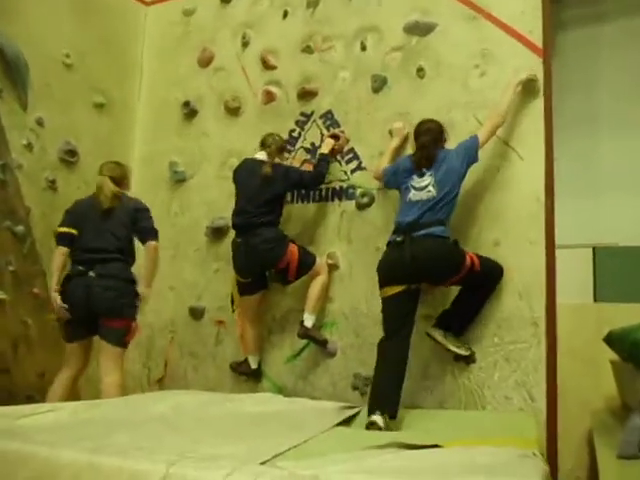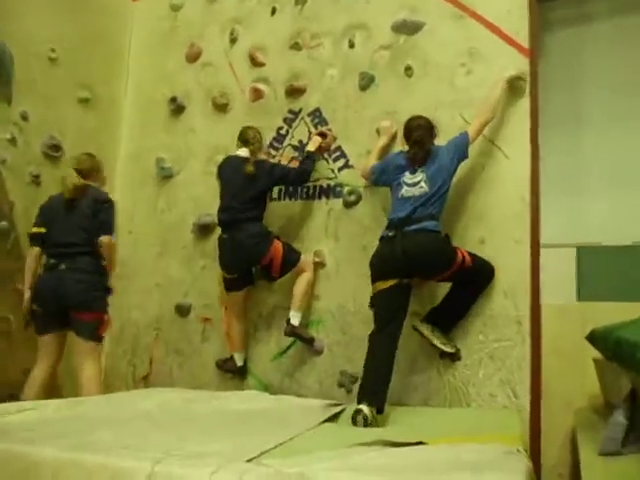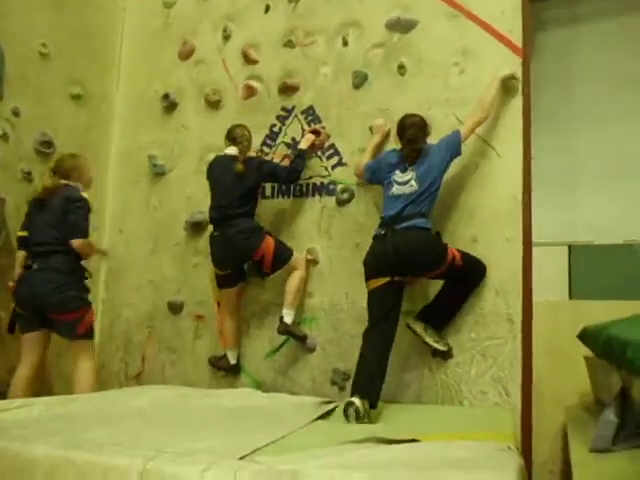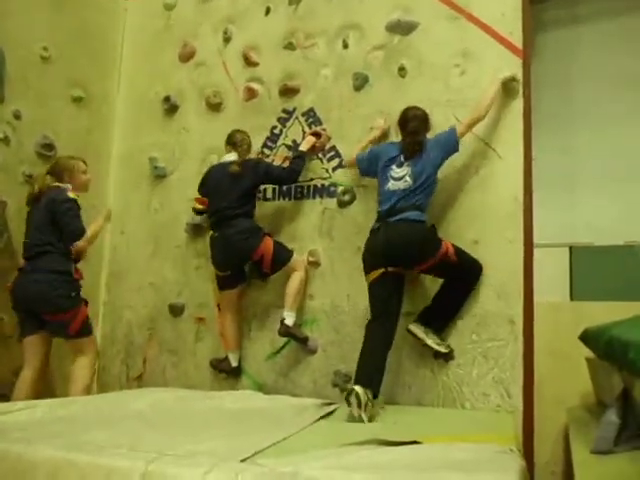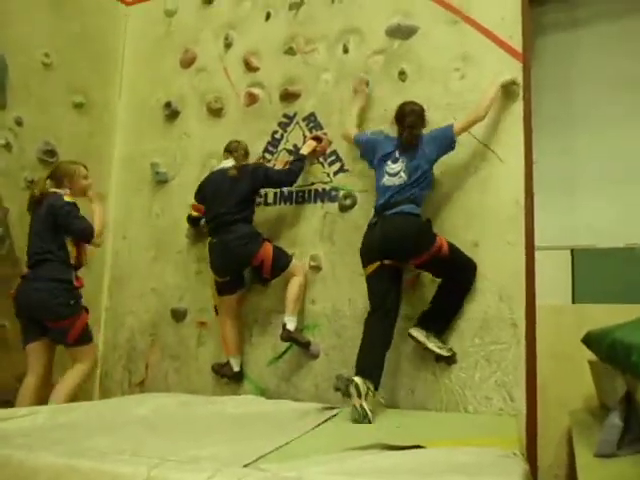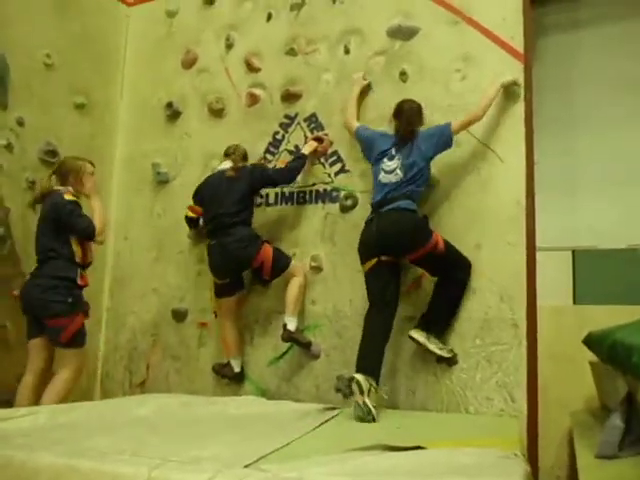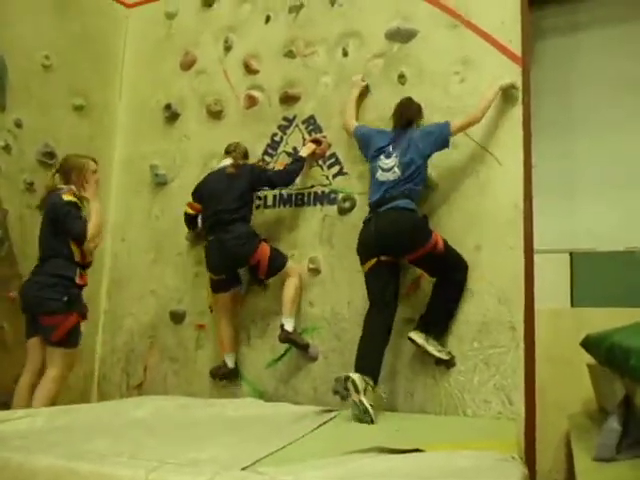
dt=0.2s
person 1, frame 1
left shoulder: (405, 166)
right shoulder: (456, 158)
left elbow: (378, 173)
right elbow: (495, 122)
left wrist: (396, 141)
right wrist: (516, 86)
left hip: (394, 257)
right hip: (433, 251)
left knee: (394, 338)
right knee: (491, 272)
left ankle: (379, 412)
right ankle: (447, 329)
person 1, frame 2
left shoulder: (395, 162)
right shoulder: (447, 155)
left elbow: (367, 172)
right elbow: (484, 119)
left wrist: (383, 140)
right wrist: (504, 83)
left hip: (387, 251)
right hip: (425, 246)
left knee: (384, 331)
right knee: (481, 272)
left ankle: (368, 404)
right ankle: (435, 324)
person 1, frame 3
left shoulder: (387, 160)
right shoulder: (438, 153)
left elbow: (360, 171)
right elbow: (479, 118)
left wrist: (377, 138)
right wrist: (499, 82)
left hip: (381, 249)
right hip: (417, 242)
left knee: (379, 328)
right knee: (474, 271)
left ankle: (361, 398)
right ankle: (428, 322)
person 1, frame 4
left shoulder: (383, 151)
right shoulder: (435, 147)
left elbow: (351, 162)
right elbow: (478, 116)
left wrist: (375, 140)
right wrist: (499, 83)
left hip: (378, 242)
right hip: (412, 235)
left knee: (381, 319)
right knee: (469, 270)
left ankle: (363, 388)
right ankle: (428, 324)
person 1, frame 5
left shoulder: (379, 144)
right shoulder: (430, 143)
left elbow: (349, 132)
right elbow: (476, 117)
left wrist: (360, 100)
right wrist: (499, 86)
left hip: (375, 235)
right hip: (408, 228)
left knee: (381, 313)
right knee: (463, 270)
left ankle: (364, 381)
right ankle: (428, 328)
person 1, frame 6
left shoulder: (377, 141)
right shoulder: (426, 140)
left elbow: (350, 122)
right elbow: (474, 117)
left wrist: (357, 89)
right wrist: (499, 86)
left hip: (373, 231)
right hip: (405, 224)
left knee: (380, 309)
right knee: (458, 269)
left ankle: (364, 377)
right ankle: (428, 329)
person 1, frame 7
left shoulder: (375, 138)
right shoulder: (422, 137)
left elbow: (349, 123)
right elbow: (474, 117)
left wrist: (356, 91)
right wrist: (498, 88)
left hip: (371, 229)
right hip: (403, 223)
left knee: (380, 307)
right knee: (455, 270)
left ankle: (361, 377)
right ankle: (427, 332)
person 2, frame 1
left shoulder: (242, 168)
right shoulder: (282, 172)
right elbow: (316, 178)
right wrist: (325, 151)
left hip: (242, 248)
right hip: (269, 242)
left knee: (248, 313)
right knee: (322, 269)
left ankle: (252, 364)
right ankle: (308, 324)
person 2, frame 2
left shoulder: (226, 165)
right shoulder: (265, 169)
right elbow: (301, 176)
right wrist: (311, 149)
left hip: (228, 244)
right hip: (255, 239)
left knee: (234, 308)
right knee: (306, 266)
left ankle: (237, 362)
right ankle: (294, 322)
person 2, frame 3
left shoulder: (214, 165)
right shoulder: (256, 166)
right elbow: (292, 174)
right wrist: (304, 147)
left hip: (220, 241)
right hip: (247, 235)
left knee: (227, 306)
right knee: (298, 264)
left ankle: (231, 360)
right ankle: (287, 320)
person 2, frame 4
left shoulder: (211, 174)
right shoulder: (254, 167)
left elbow: (200, 210)
right elbow: (290, 175)
right wrist: (303, 149)
left hip: (220, 244)
right hip: (247, 236)
left knee: (227, 308)
right knee: (299, 265)
left ankle: (232, 362)
right ankle: (288, 322)
person 2, frame 5
left shoulder: (208, 181)
right shoulder: (251, 172)
left elbow: (194, 219)
right elbow: (287, 177)
left wrist: (205, 224)
right wrist: (304, 152)
left hip: (218, 250)
right hip: (245, 241)
left knee: (227, 313)
right knee: (298, 271)
left ankle: (234, 367)
right ankle: (290, 327)
person 2, frame 6
left shoulder: (206, 184)
right shoulder: (250, 173)
left elbow: (192, 219)
right elbow: (286, 175)
left wrist: (201, 228)
right wrist: (305, 152)
left hip: (217, 252)
right hip: (244, 243)
left knee: (227, 314)
right knee: (297, 272)
left ankle: (234, 368)
right ankle: (291, 327)
person 2, frame 7
left shoulder: (206, 181)
right shoulder: (249, 172)
left elbow: (190, 215)
right elbow: (284, 178)
left wrist: (195, 230)
right wrist: (304, 154)
left hip: (215, 248)
right hip: (242, 240)
left knee: (223, 310)
right knee: (292, 272)
left ankle: (229, 365)
right ankle: (288, 329)
person 3, frame 1
left shoulder: (78, 207)
right shoulder: (135, 207)
left elbow: (62, 248)
right elbow: (151, 245)
left wrist: (55, 289)
right wrist: (146, 285)
left hip: (78, 288)
right hip: (115, 288)
left knee: (71, 367)
right knee: (111, 369)
person 3, frame 2
left shoulder: (51, 203)
right shoulder: (100, 197)
left elbow: (35, 248)
right elbow: (105, 240)
left wrist: (28, 289)
right wrist: (110, 270)
left hip: (51, 282)
right hip: (85, 282)
left knee: (45, 363)
right knee: (89, 362)
person 3, frame 3
left shoulder: (38, 202)
right shoulder: (74, 196)
left elbow: (22, 250)
right elbow: (77, 242)
left wrist: (20, 286)
right wrist: (97, 250)
left hip: (30, 283)
right hip: (60, 283)
left knee: (29, 362)
right knee: (85, 356)
person 3, frame 4
left shoulder: (41, 202)
right shoulder: (63, 197)
right elbow: (80, 243)
right wrist: (101, 221)
left hip: (27, 285)
right hip: (53, 284)
left knee: (33, 365)
right knee: (87, 352)
person 3, frame 5
left shoulder: (45, 206)
right shoulder: (60, 202)
right elbow: (95, 237)
right wrist: (96, 203)
left hip: (31, 292)
right hip: (53, 293)
left knee: (37, 372)
right knee: (86, 360)
person 3, frame 6
left shoulder: (55, 203)
right shoulder: (63, 200)
right elbow: (98, 235)
left wrist: (76, 296)
right wrist: (94, 197)
left hip: (40, 290)
right hip: (57, 292)
left knee: (36, 369)
right knee: (71, 367)
person 3, frame 7
left shoulder: (60, 202)
right shoulder: (65, 200)
right elbow: (90, 242)
left wrist: (76, 296)
right wrist: (94, 203)
left hip: (41, 289)
right hip: (56, 292)
left knee: (34, 368)
right knee: (59, 368)
